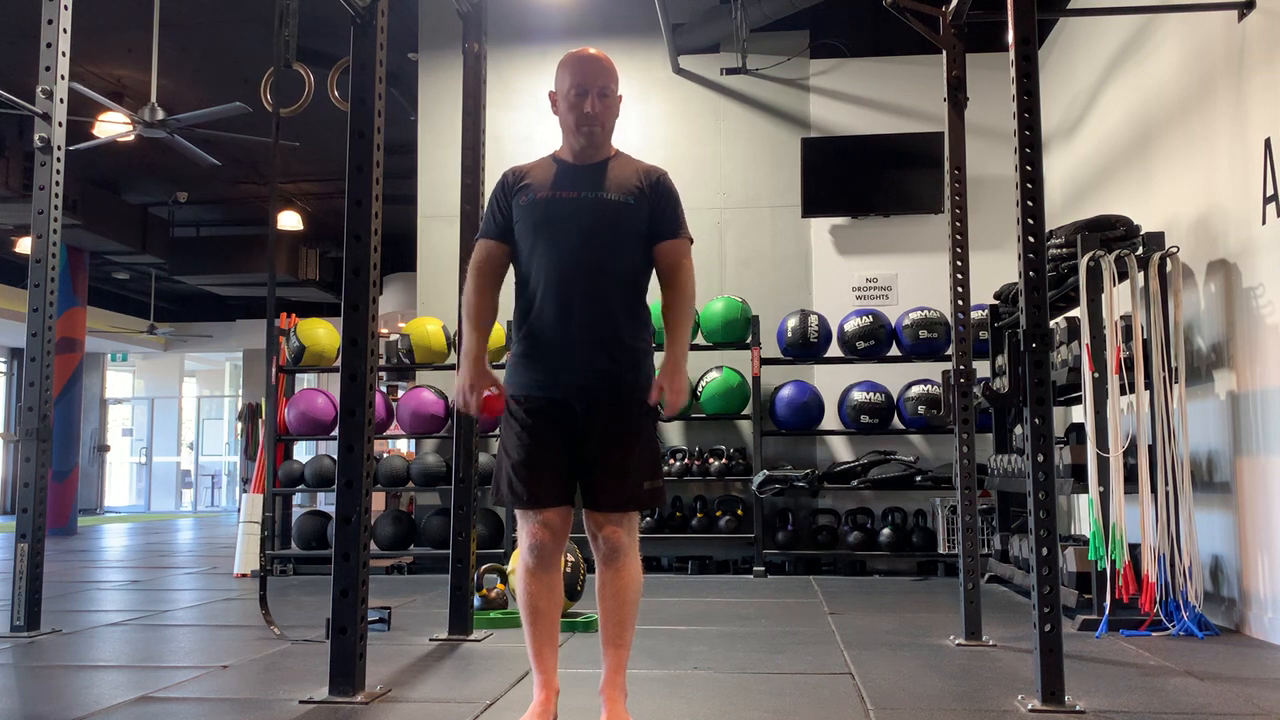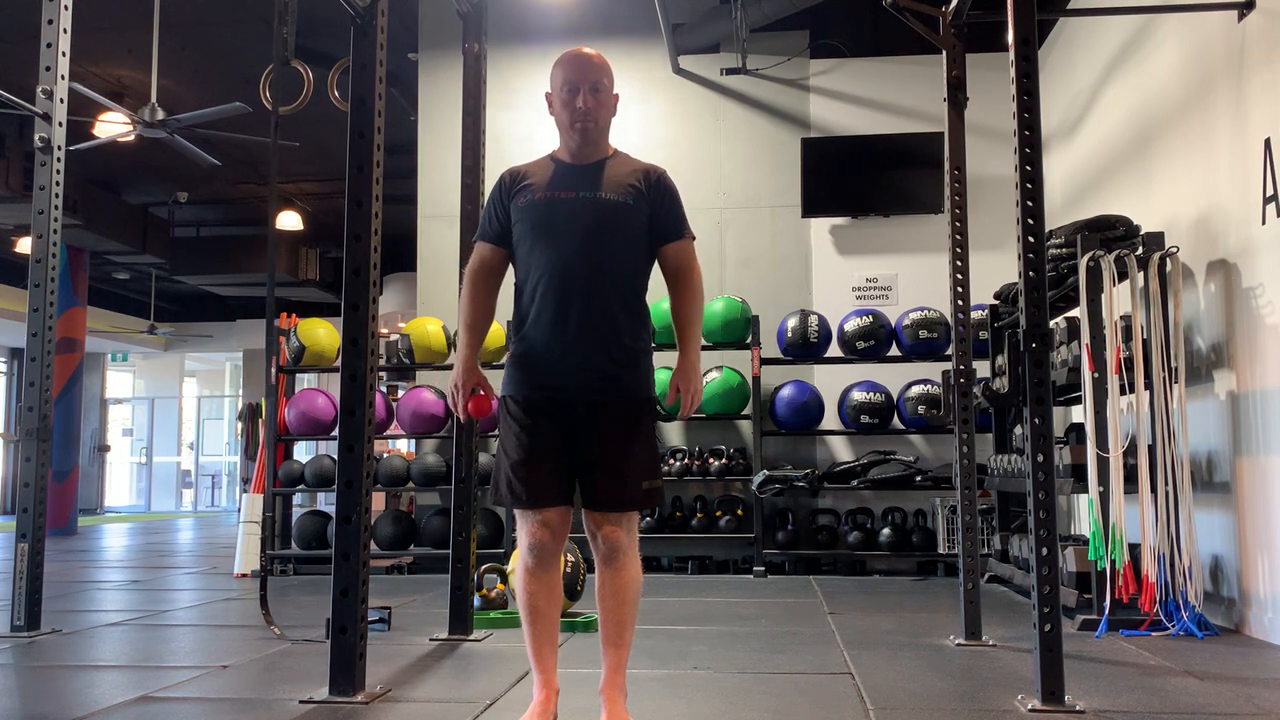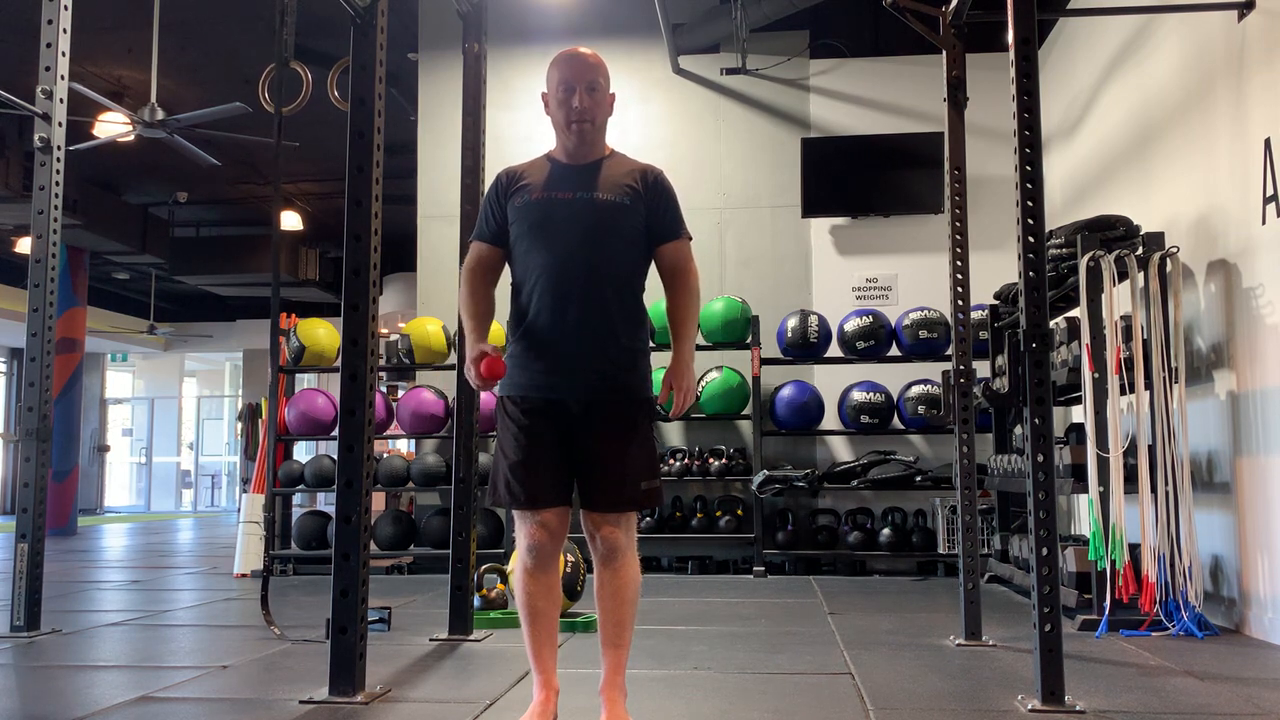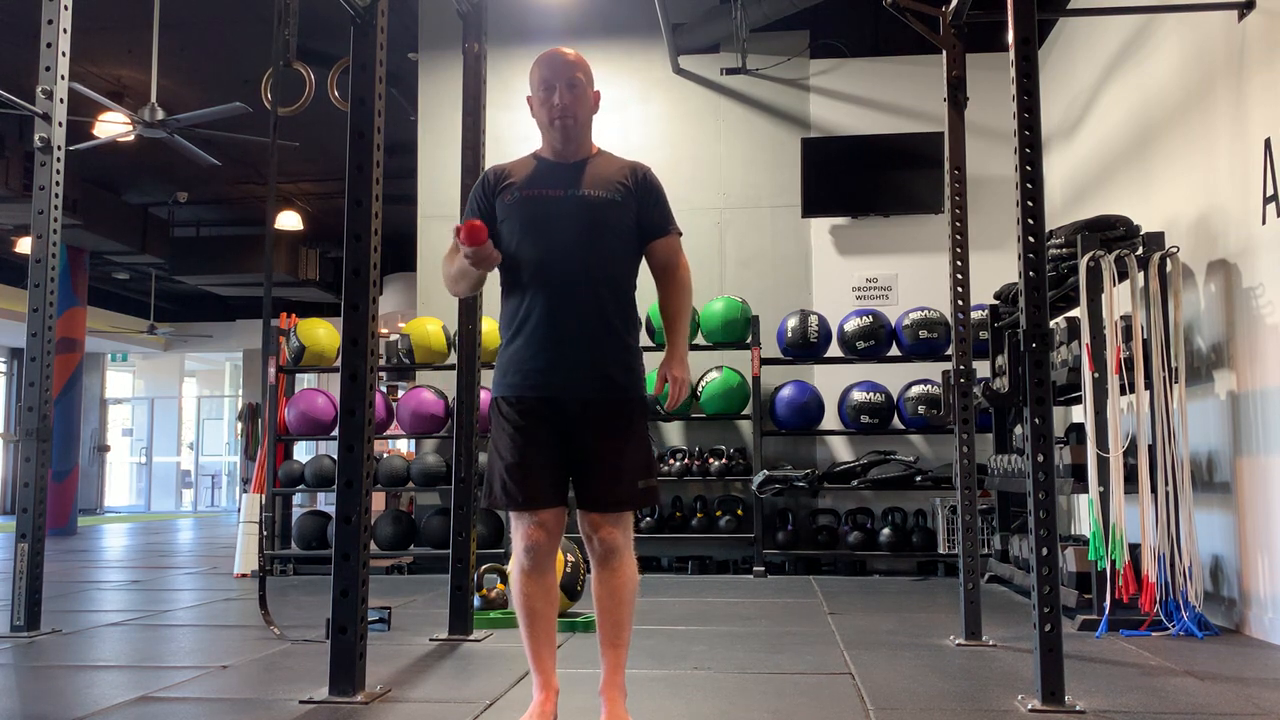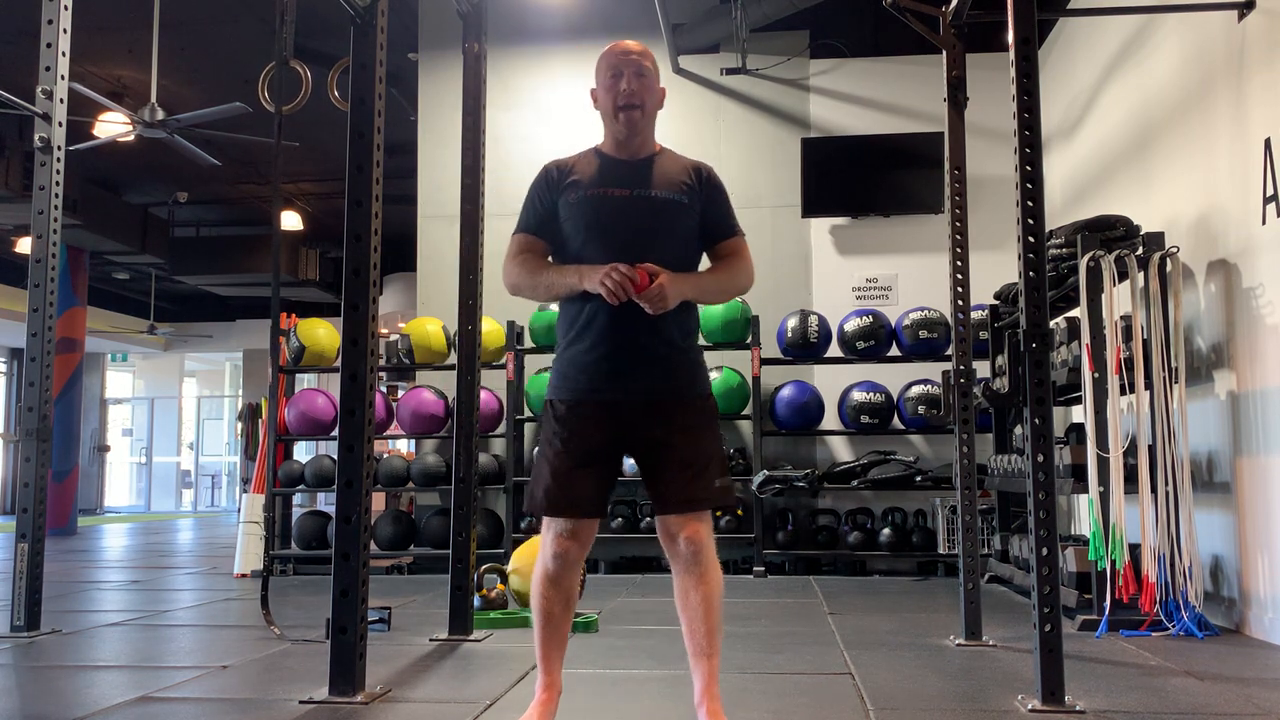
dt=1s
person 1, frame 1
left shoulder: (649, 183)
right shoulder: (517, 183)
left elbow: (679, 273)
right elbow: (482, 271)
left wrist: (675, 359)
right wrist: (472, 355)
left hip: (621, 387)
right hip: (535, 388)
left knee: (615, 536)
right knee: (539, 537)
person 1, frame 2
left shoulder: (647, 183)
right shoulder: (516, 184)
left elbow: (683, 270)
right elbow: (483, 270)
left wrist: (689, 354)
right wrist: (466, 355)
left hip: (620, 389)
right hip: (534, 388)
left knee: (615, 537)
right knee: (538, 537)
person 1, frame 3
left shoulder: (643, 183)
right shoulder: (512, 184)
left elbow: (679, 271)
right elbow: (478, 270)
left wrist: (683, 354)
right wrist: (475, 336)
left hip: (617, 389)
right hip: (530, 388)
left knee: (612, 536)
right knee: (536, 538)
person 1, frame 4
left shoulder: (633, 179)
right shoulder: (499, 182)
left elbow: (672, 267)
right elbow: (454, 281)
left wrist: (677, 349)
right wrist: (474, 259)
left hip: (612, 387)
right hip: (525, 387)
left knee: (610, 536)
right knee: (533, 538)
person 1, frame 5
left shoulder: (696, 179)
right shoulder: (559, 178)
left elbow: (739, 271)
right elbow: (516, 271)
left wrist: (683, 285)
right wrist: (587, 276)
left hip: (675, 390)
right hip: (580, 390)
left knee: (691, 540)
right knee: (562, 543)
